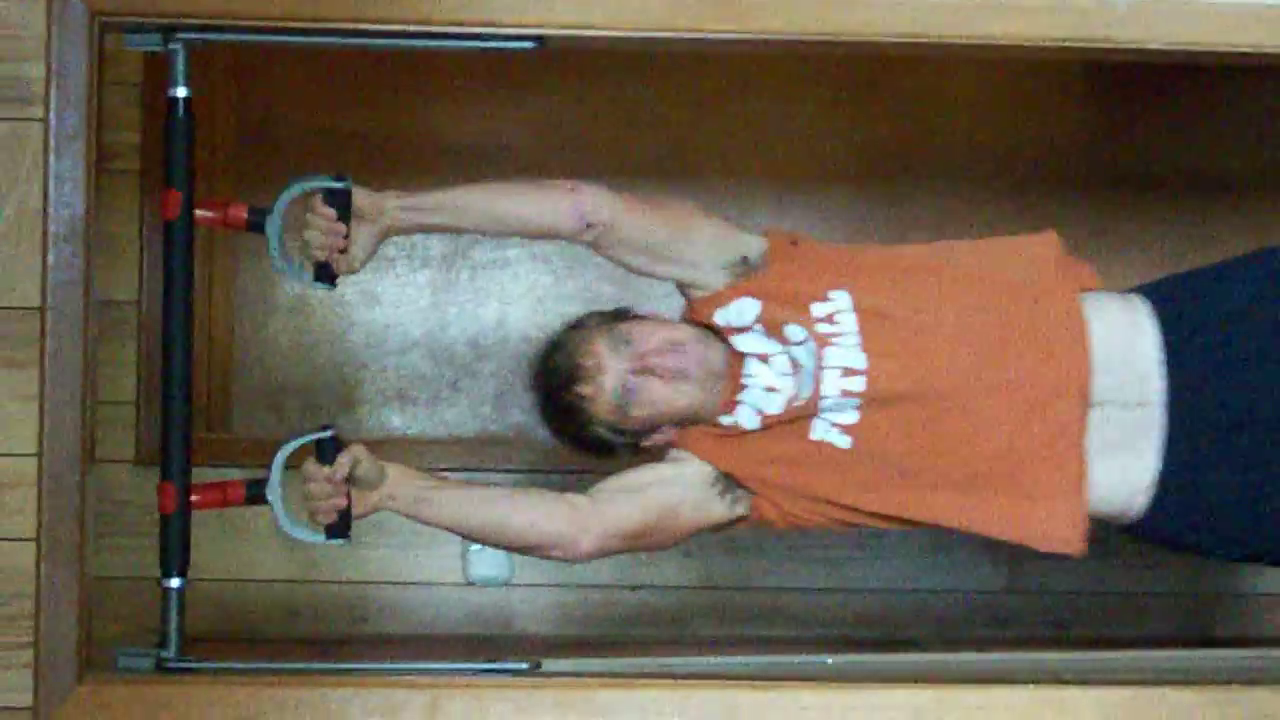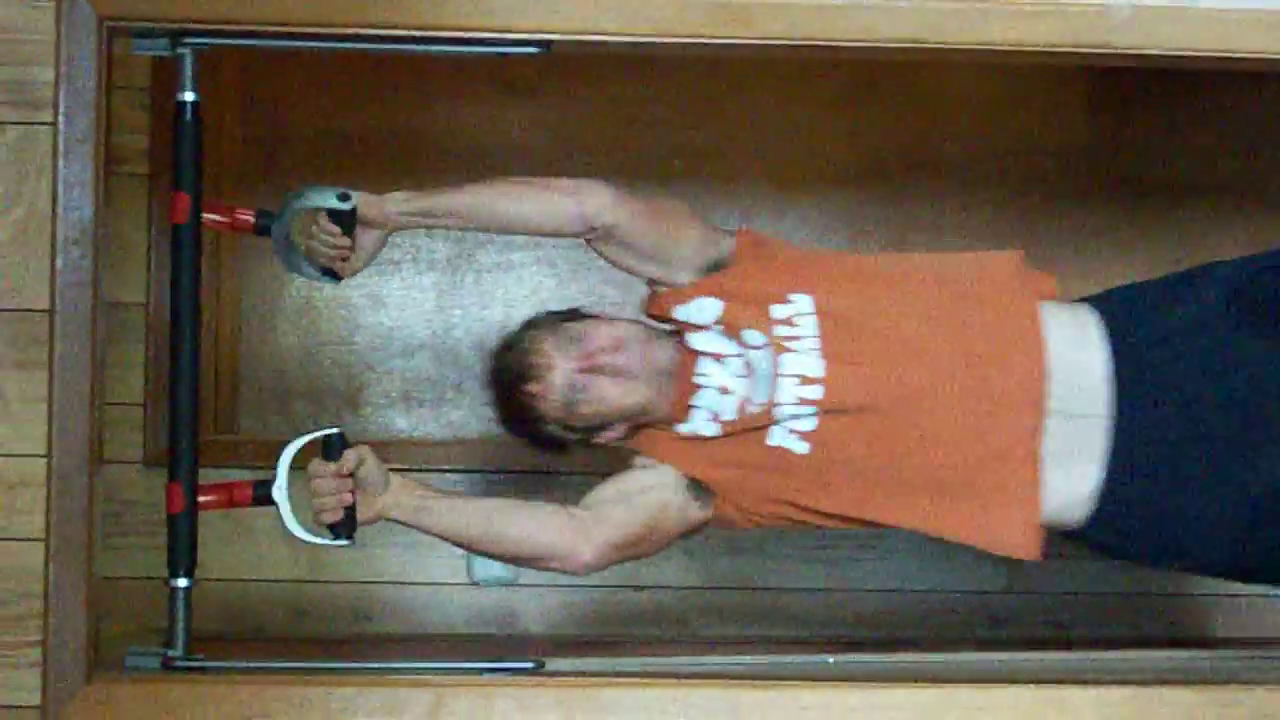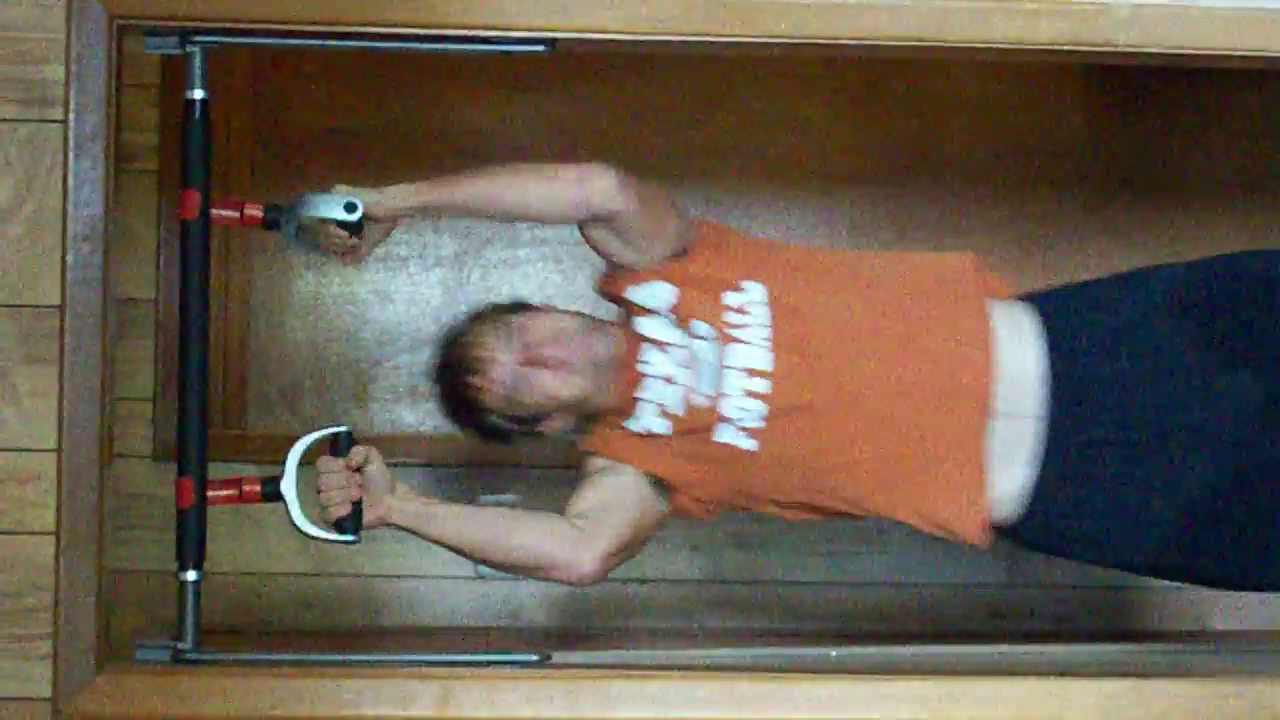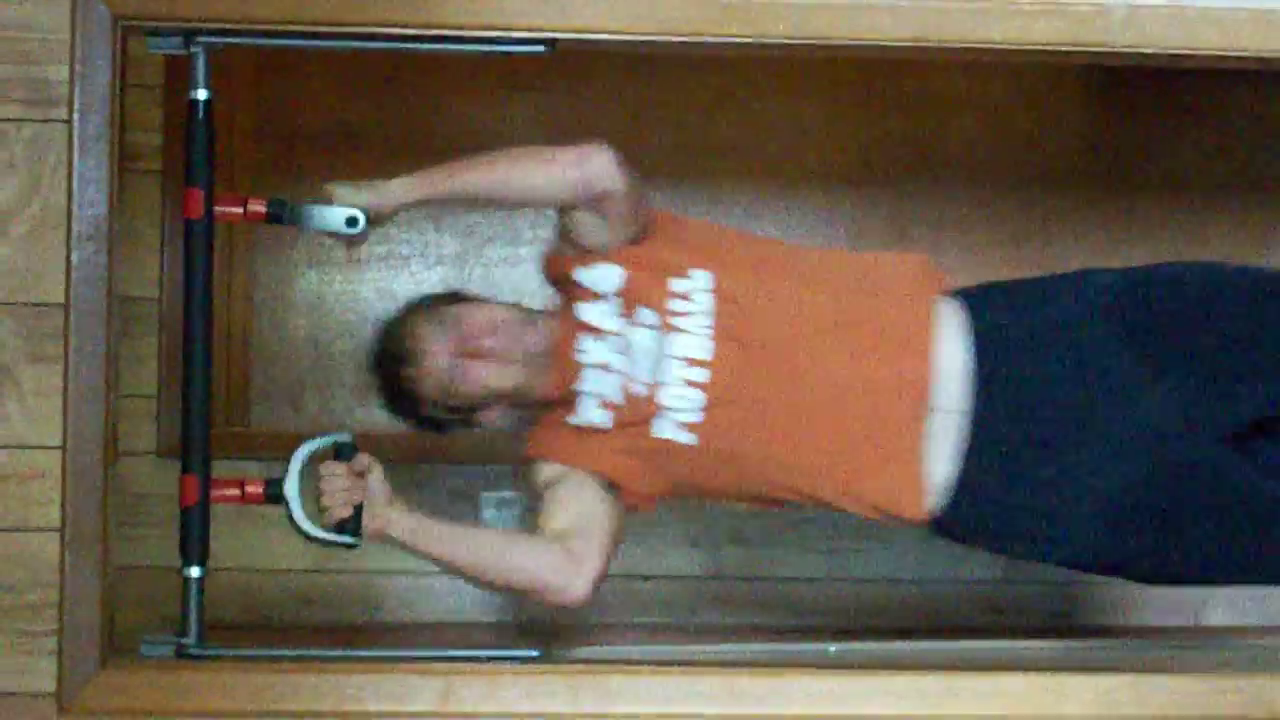
dt=0.1s
person 1, frame 1
left shoulder: (742, 288)
right shoulder: (729, 469)
left elbow: (592, 210)
right elbow: (583, 526)
left wrist: (392, 210)
right wrist: (388, 485)
person 1, frame 2
left shoulder: (699, 276)
right shoulder: (686, 463)
left elbow: (597, 203)
right elbow: (581, 539)
left wrist: (396, 205)
right wrist: (395, 500)
left hip: (1081, 338)
person 1, frame 3
left shoulder: (654, 277)
right shoulder: (637, 456)
left elbow: (600, 190)
right elbow: (579, 551)
left wrist: (399, 196)
right wrist: (395, 504)
left hip: (1046, 336)
person 1, frame 4
left shoulder: (590, 254)
right shoulder: (579, 453)
left elbow: (597, 168)
right elbow: (571, 574)
left wrist: (395, 190)
right wrist: (394, 522)
left hip: (961, 331)
right hip: (985, 482)
